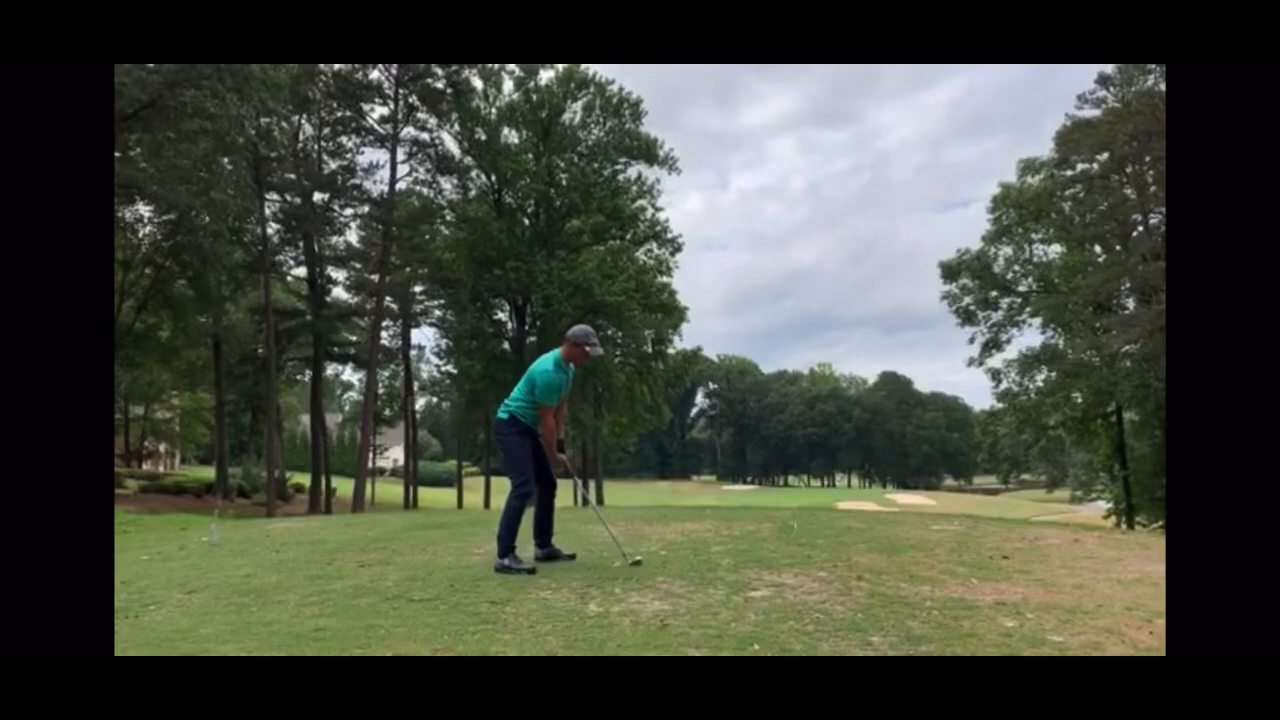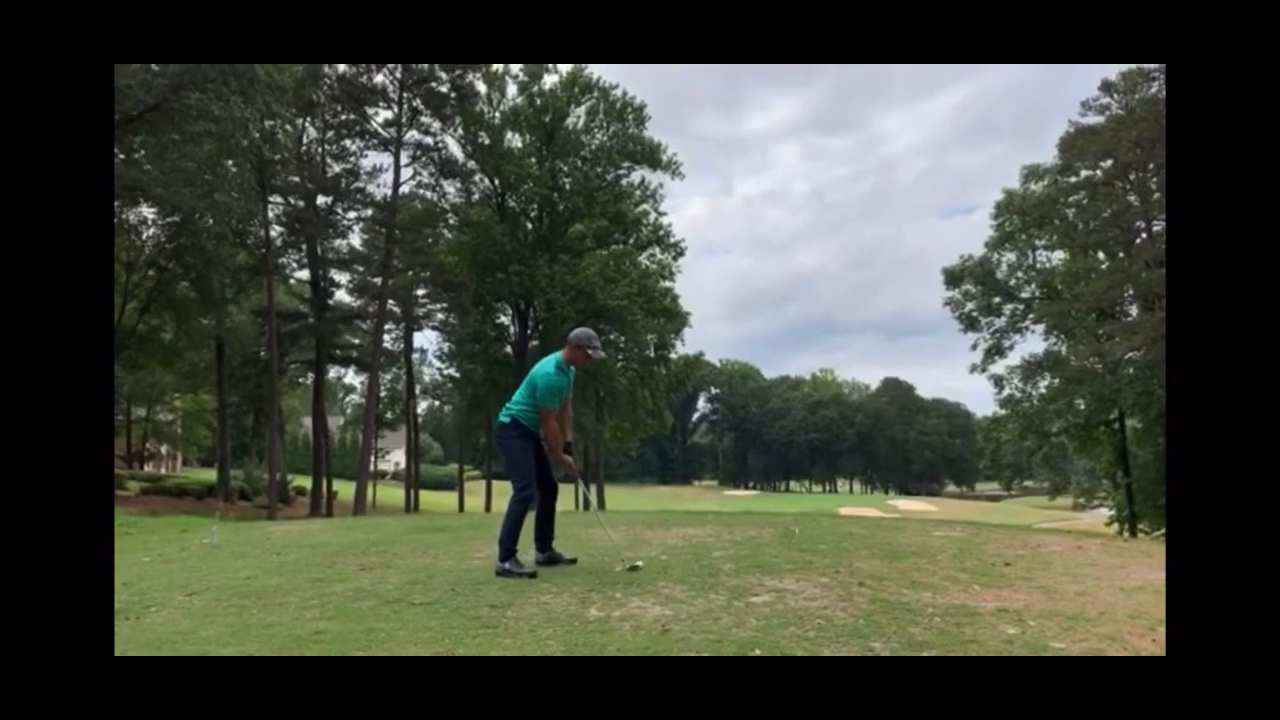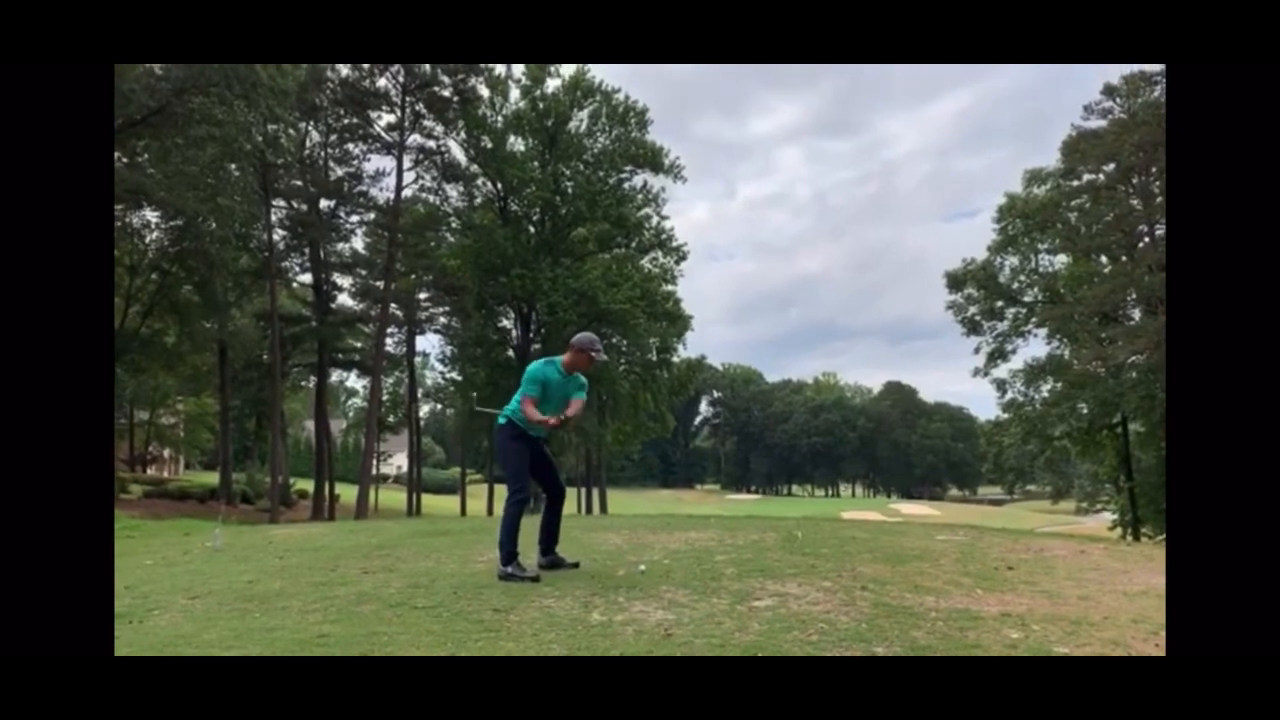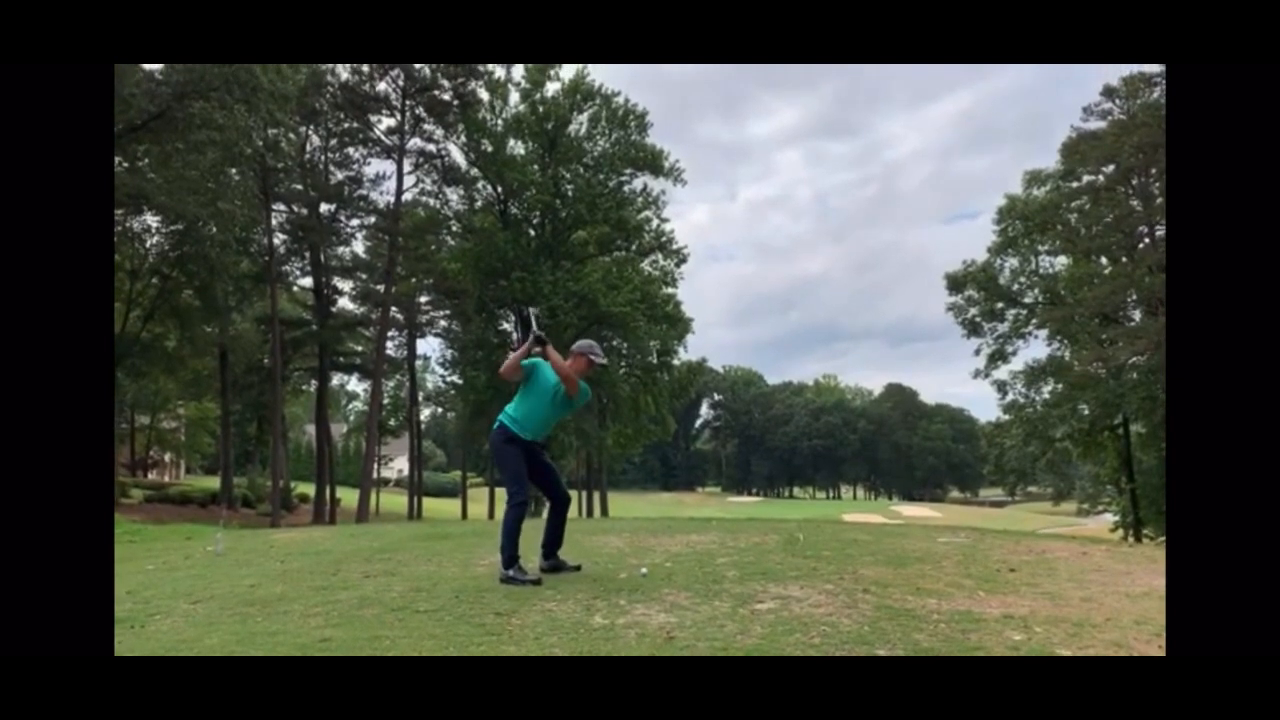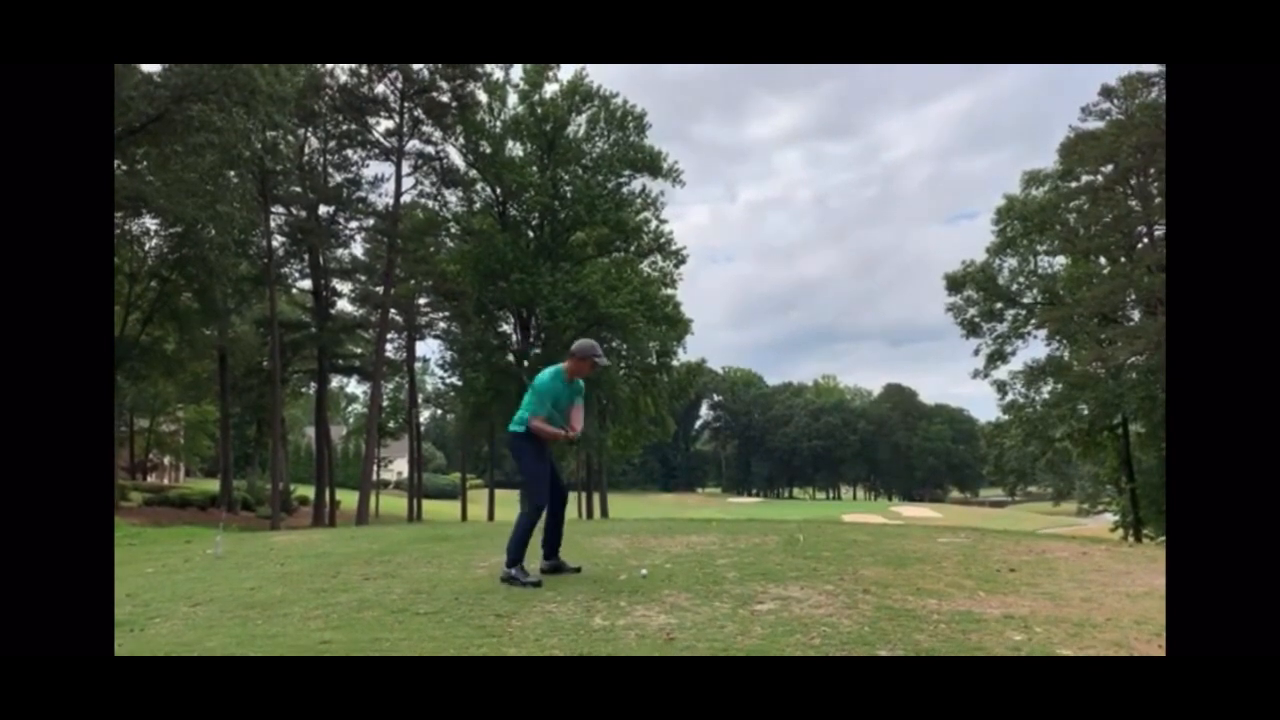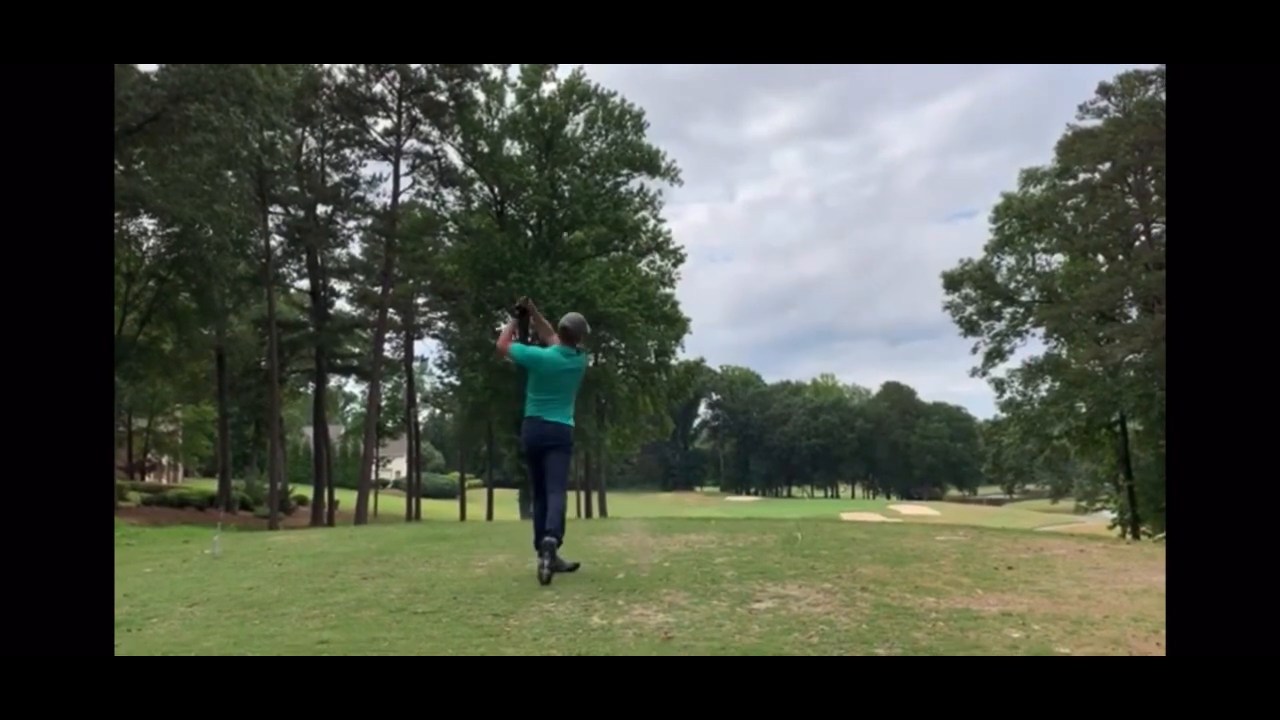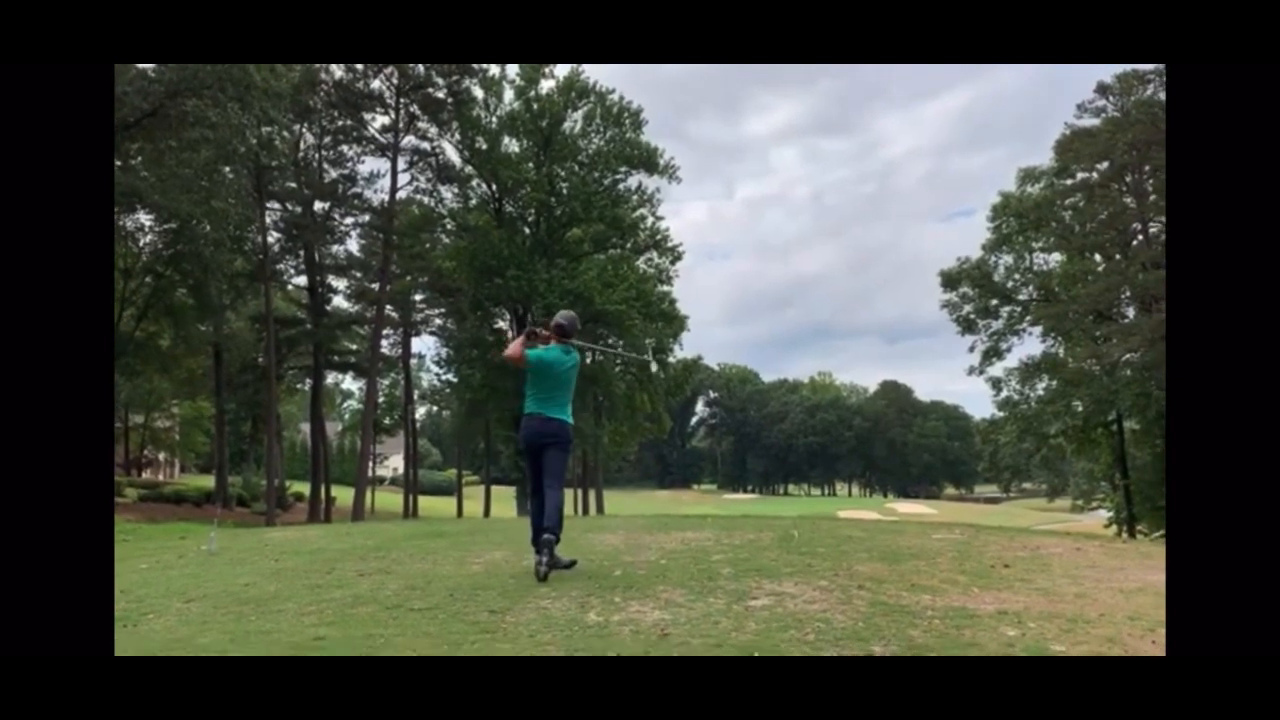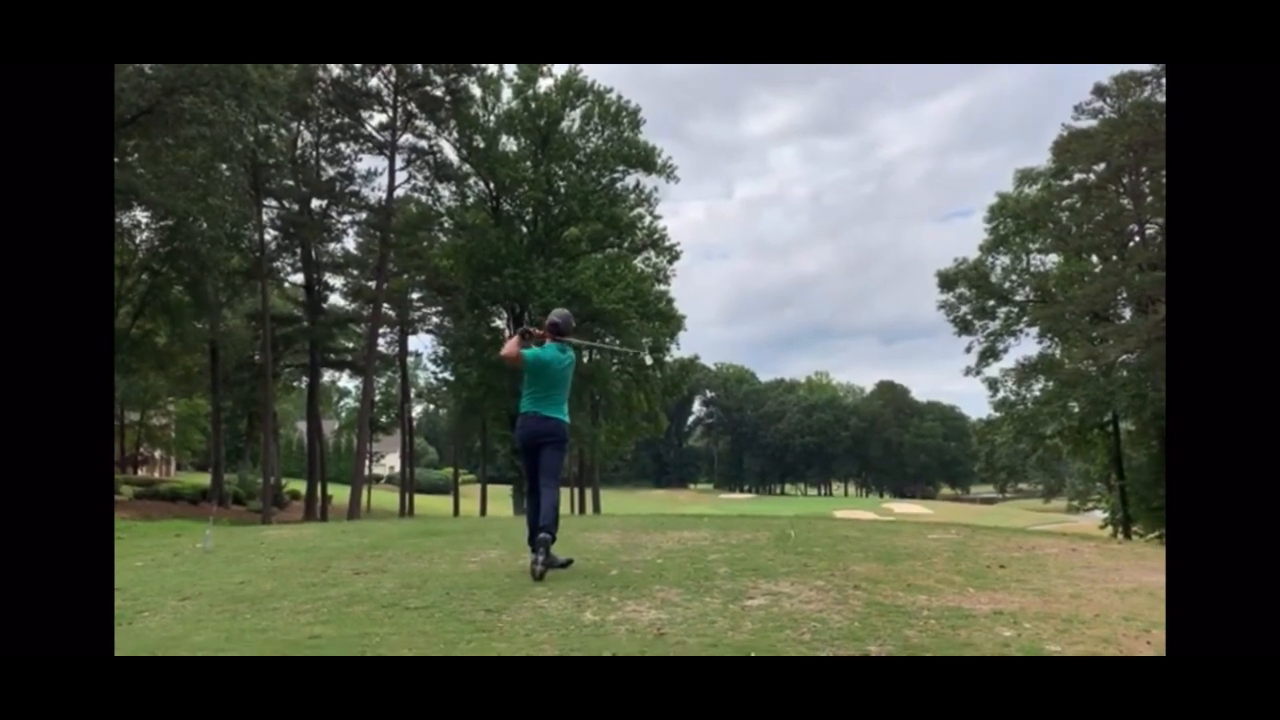
dt=0.4s
person 1, frame 1
left shoulder: (568, 368)
right shoulder: (548, 371)
left elbow: (560, 408)
right elbow: (546, 418)
left wrist: (560, 444)
right wrist: (553, 454)
left hip: (528, 429)
right hip: (511, 425)
left knee: (548, 485)
right knee: (523, 487)
left ankle: (543, 547)
right ankle: (504, 556)
person 1, frame 2
left shoulder: (569, 371)
right shoulder: (550, 374)
left elbow: (565, 410)
right elbow: (549, 421)
left wrist: (567, 447)
right wrist: (559, 457)
left hip: (529, 432)
right hip: (513, 429)
left knee: (549, 488)
right knee: (526, 491)
left ankle: (544, 551)
right ankle: (505, 560)
person 1, frame 3
left shoulder: (580, 383)
right shoulder: (540, 368)
left elbow: (576, 407)
right elbow: (527, 407)
left wrist: (564, 418)
right wrist: (544, 420)
left hip: (534, 438)
right hip: (512, 432)
left knee: (556, 491)
right knee: (520, 494)
left ankle: (547, 554)
right ankle: (507, 563)
person 1, frame 4
left shoulder: (582, 391)
right shoulder: (537, 366)
left elbow: (566, 377)
right elbow: (505, 372)
left wrist: (546, 346)
right wrist: (529, 346)
left hip: (532, 445)
right hip: (507, 437)
left knee: (561, 497)
right knee: (519, 497)
left ankle: (549, 558)
right ankle: (509, 567)
person 1, frame 5
left shoulder: (576, 384)
right shoulder: (547, 382)
left elbow: (576, 413)
right elbow: (535, 425)
left wrist: (574, 431)
right wrist: (562, 434)
left hip: (537, 443)
right hip: (525, 438)
left knee: (558, 496)
right knee: (537, 499)
left ankle: (550, 558)
right ankle: (512, 566)
person 1, frame 6
left shoulder: (539, 357)
right shoulder: (581, 360)
left elbow: (502, 347)
right elbow: (553, 342)
left wrist: (514, 319)
right wrist: (534, 312)
left hip: (532, 429)
right hip: (559, 432)
left knee: (540, 492)
right knee: (556, 490)
left ankle: (546, 555)
right ankle: (550, 540)
person 1, frame 7
left shoulder: (545, 357)
right shoulder: (573, 357)
left elbow: (511, 354)
left wrist: (527, 336)
right wrist: (540, 342)
left hip: (532, 426)
right hip: (559, 428)
left knee: (537, 490)
right knee: (553, 487)
left ankle: (542, 551)
right ankle: (549, 537)
person 1, frame 8
left shoulder: (542, 356)
right shoulder: (568, 355)
left elbow: (508, 354)
left wrist: (520, 336)
right wrist: (538, 340)
left hip: (528, 425)
right hip: (555, 427)
left knee: (533, 488)
right knee: (549, 486)
left ankle: (539, 550)
right ankle: (545, 537)
